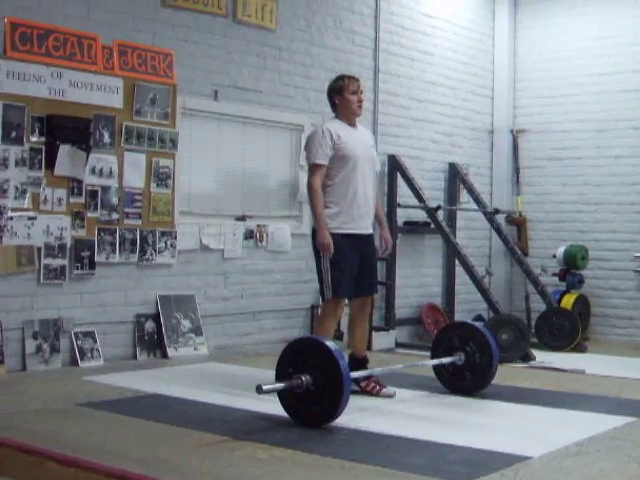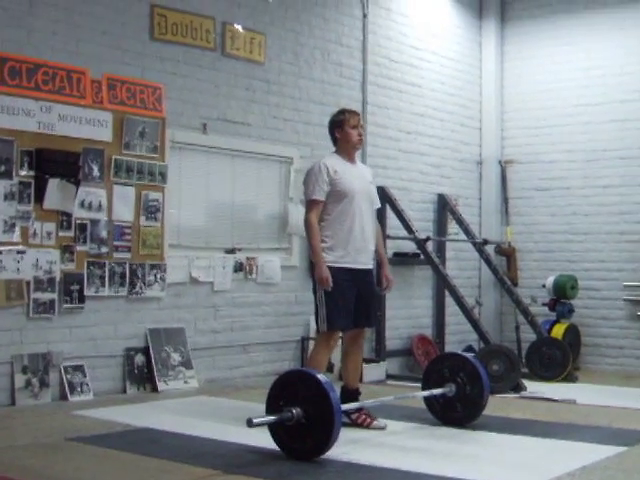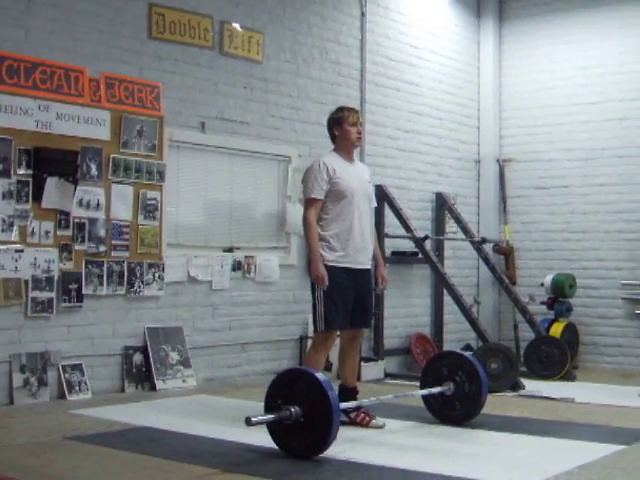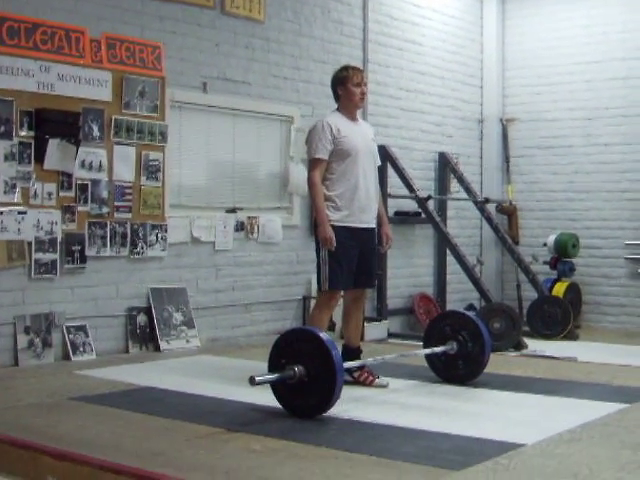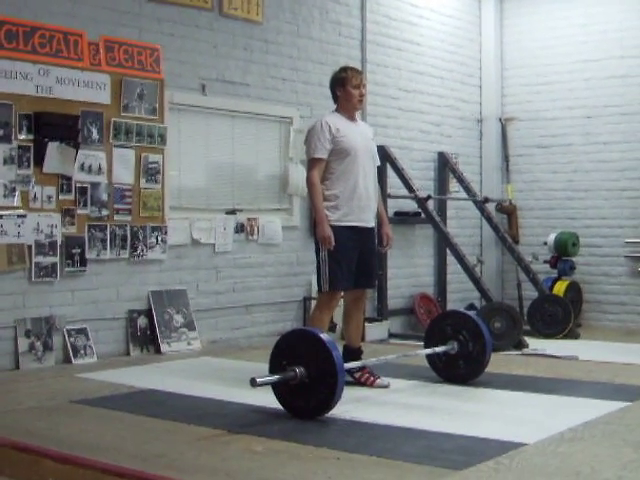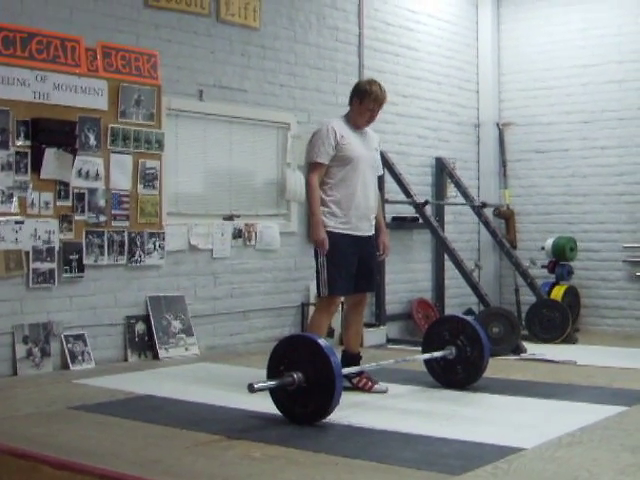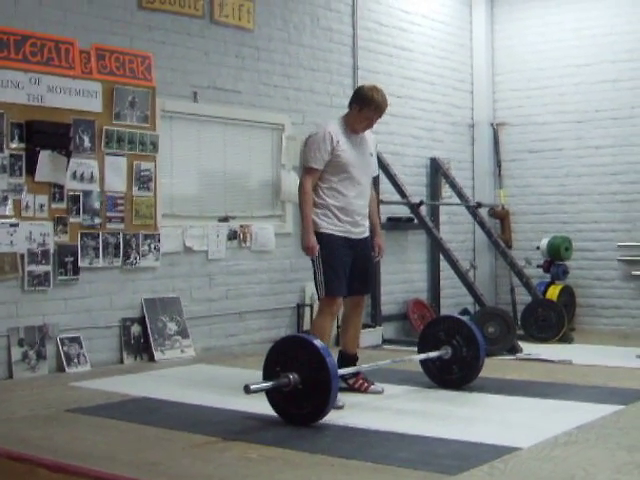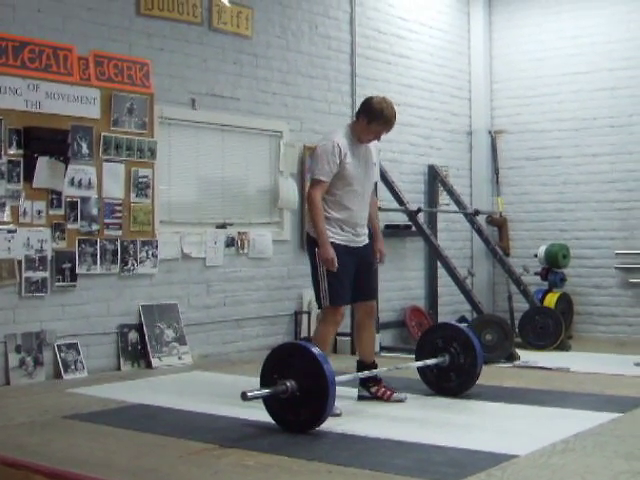
dt=0.5s
person 1, frame 1
left shoulder: (366, 135)
right shoulder: (327, 132)
right elbow: (315, 182)
left wrist: (383, 226)
right wrist: (322, 228)
left hip: (363, 232)
right hip: (337, 233)
left knee: (364, 302)
right knee: (335, 302)
left ankle: (358, 371)
person 1, frame 2
left shoulder: (366, 172)
right shoulder: (325, 167)
right elbow: (311, 218)
left wrist: (384, 264)
right wrist: (319, 263)
left hip: (363, 267)
right hip: (335, 267)
left knee: (356, 334)
right knee: (329, 334)
left ankle: (350, 403)
person 1, frame 3
left shoulder: (364, 171)
right shoulder: (324, 166)
right elbow: (310, 216)
left wrist: (379, 262)
right wrist: (316, 261)
left hip: (361, 266)
right hip: (334, 266)
left knee: (354, 334)
right knee: (326, 334)
left ankle: (348, 402)
person 1, frame 4
left shoulder: (367, 130)
right shoulder: (327, 126)
right elbow: (315, 177)
left wrist: (383, 221)
right wrist: (323, 222)
left hip: (366, 225)
right hip: (338, 226)
left knee: (357, 293)
right knee: (330, 294)
left ankle: (351, 362)
person 1, frame 5
left shoulder: (366, 130)
right shoulder: (326, 125)
right elbow: (314, 176)
left wrist: (384, 221)
right wrist: (321, 221)
left hip: (365, 225)
right hip: (338, 225)
left knee: (358, 294)
right knee: (331, 295)
left ankle: (353, 362)
person 1, frame 6
left shoulder: (372, 138)
right shoulder: (331, 132)
right elbow: (313, 180)
left wrist: (382, 230)
right wrist: (317, 226)
left hip: (365, 232)
right hip: (336, 231)
left knee: (358, 299)
right knee: (330, 300)
left ankle: (351, 369)
person 1, frame 7
left shoulder: (369, 141)
right shoulder: (326, 135)
right elbow: (306, 184)
left wrist: (377, 232)
right wrist: (308, 231)
left hip: (359, 234)
right hip: (330, 233)
left knee: (357, 302)
right knee: (332, 302)
left ankle: (347, 370)
person 1, frame 8
left shoulder: (370, 149)
right shoulder: (332, 146)
right elbow: (314, 195)
left wrist: (377, 238)
right wrist: (324, 243)
left hip: (359, 242)
right hip: (331, 243)
left knee: (368, 309)
right knee: (334, 312)
left ankle: (369, 381)
